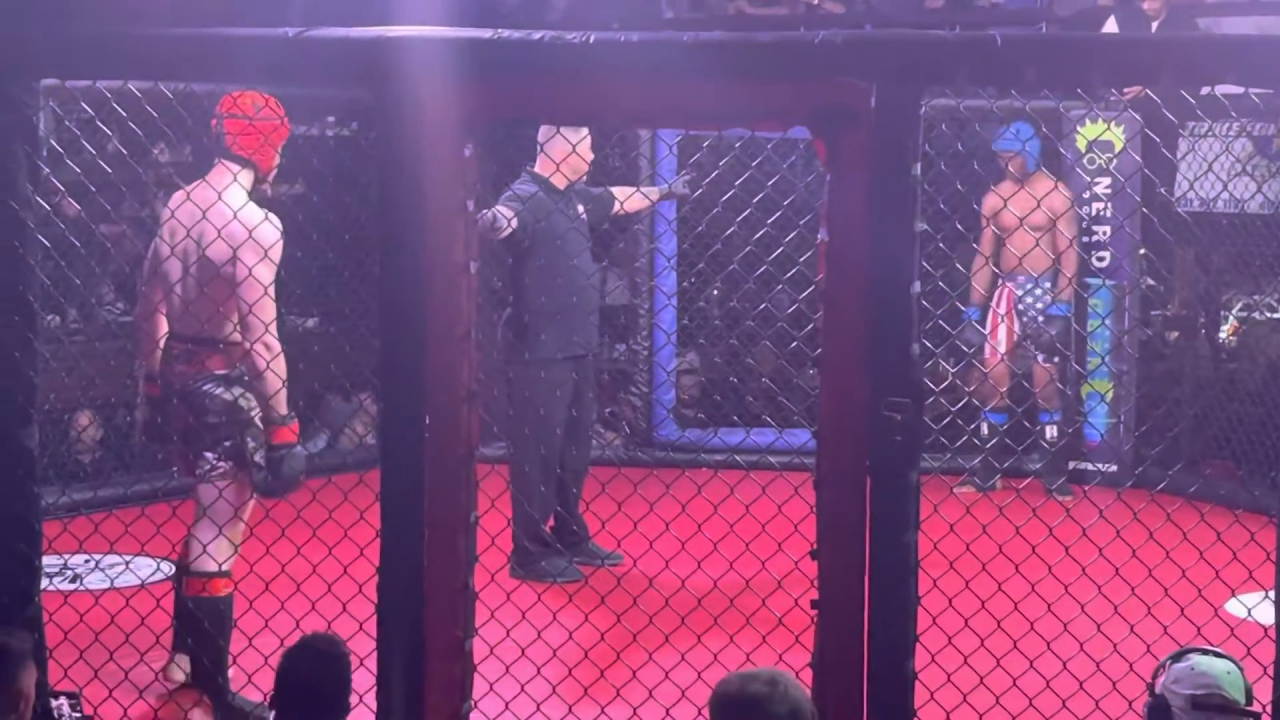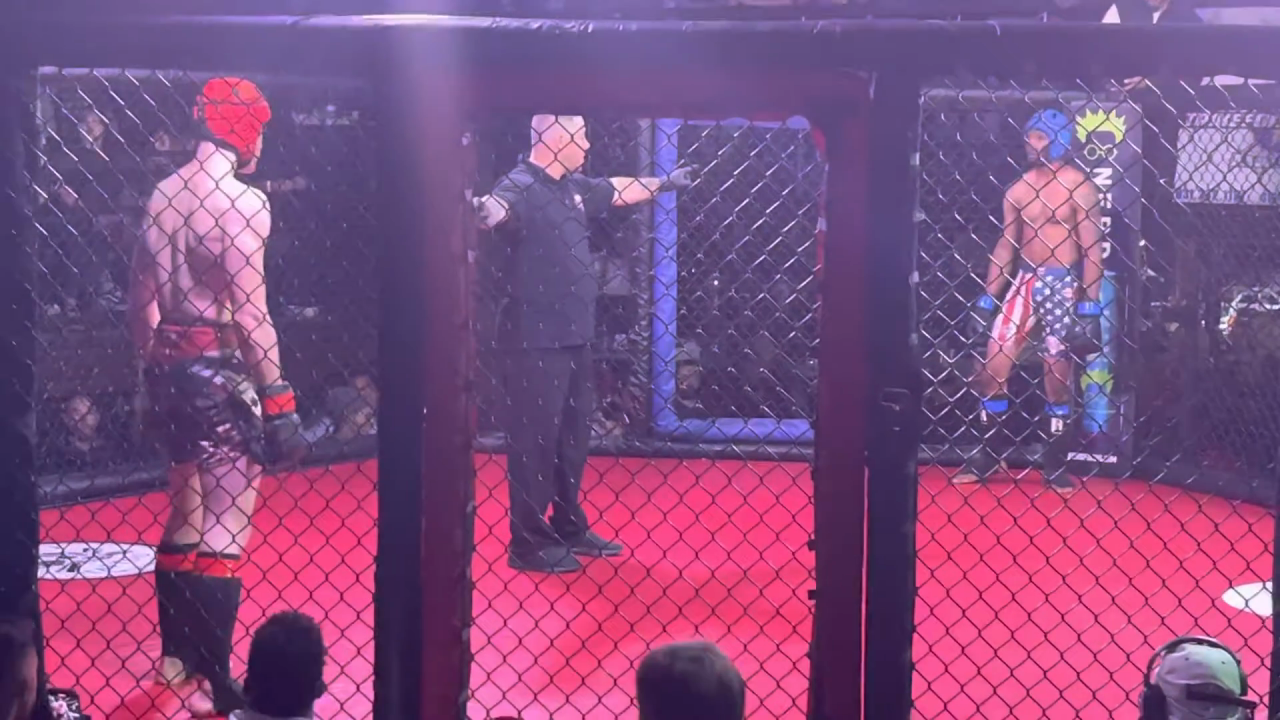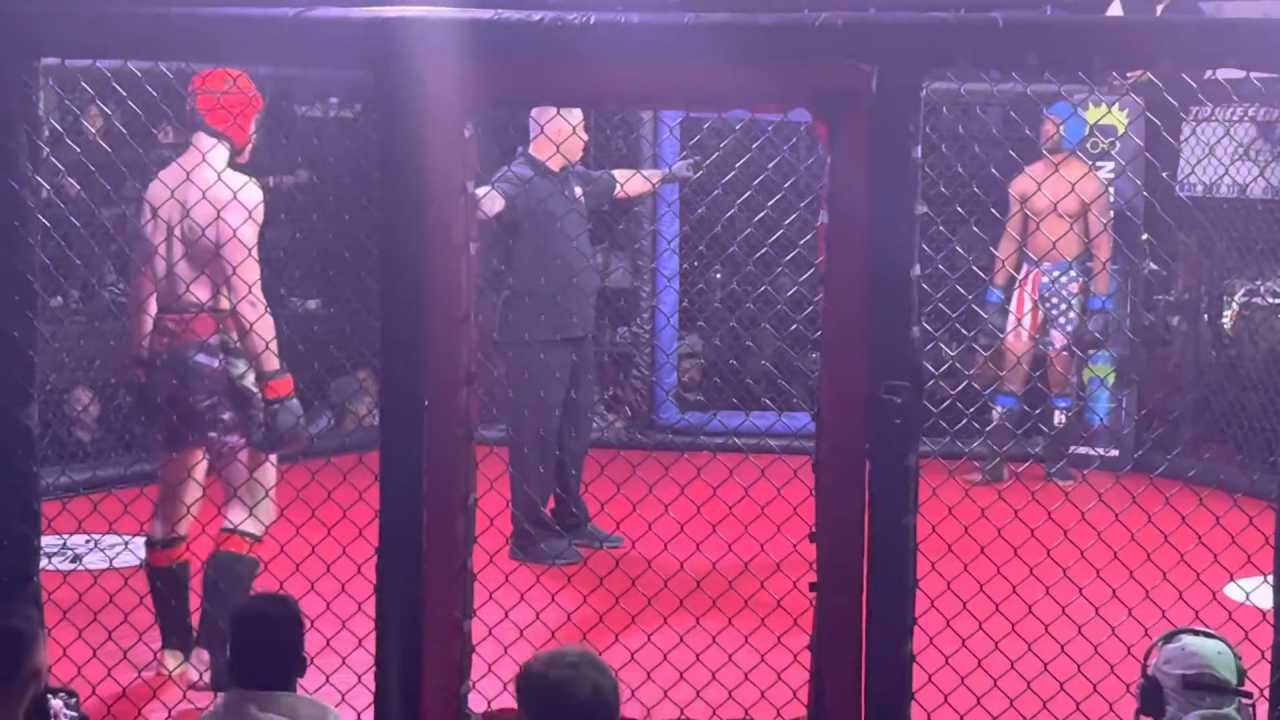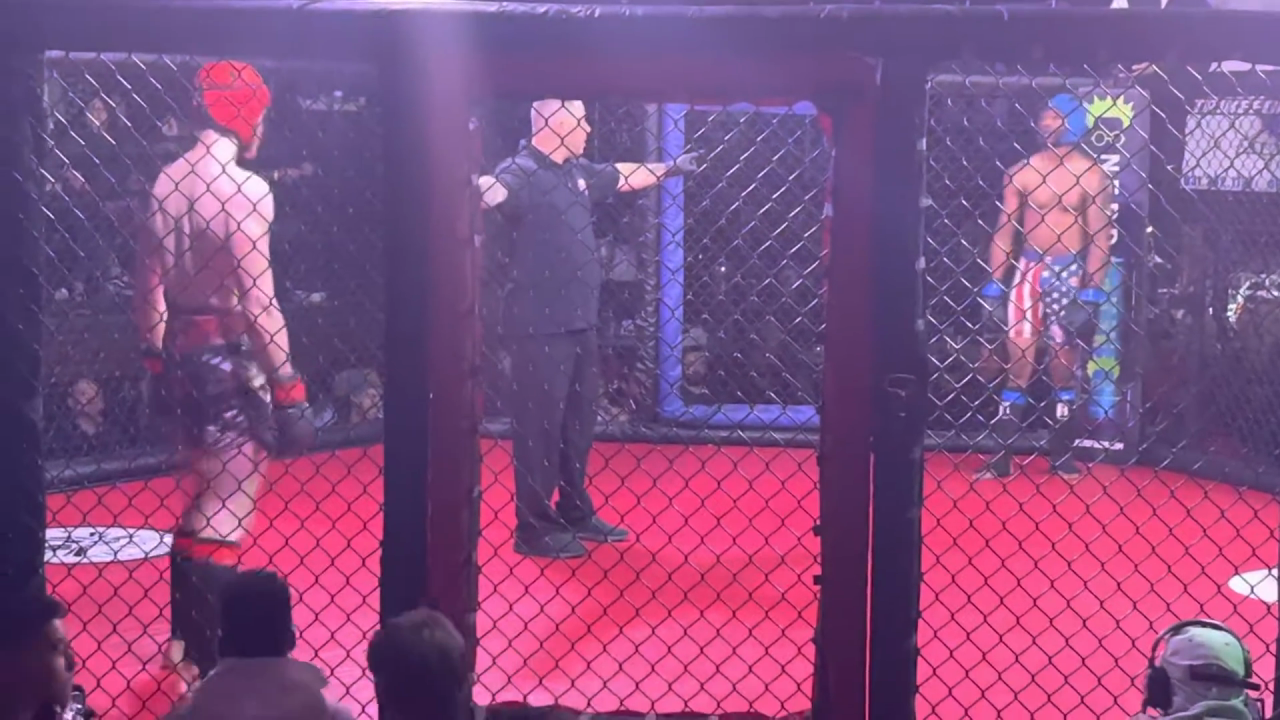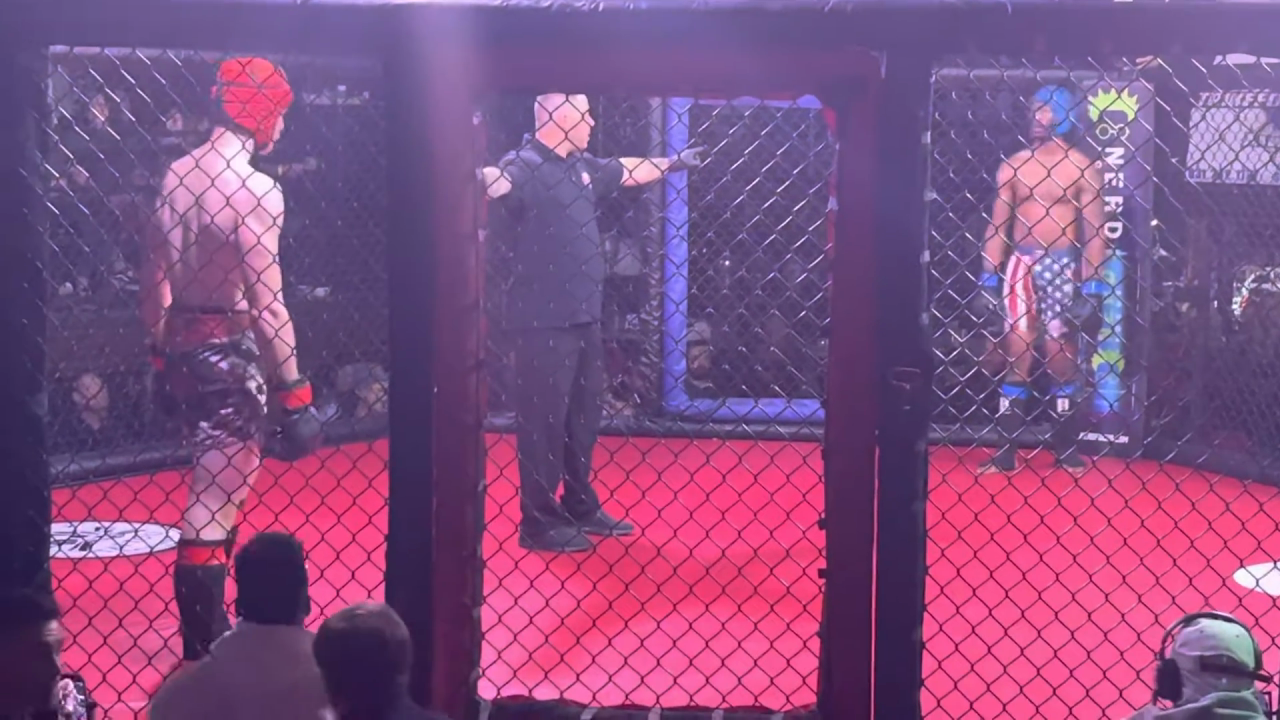
dt=0.3s
person 1, frame 1
left shoulder: (178, 204)
right shoulder: (255, 224)
left elbow: (150, 306)
right elbow: (260, 340)
left wrist: (153, 383)
right wrist: (282, 430)
left hip: (179, 373)
right hip: (224, 381)
left knee: (209, 523)
right knee: (219, 537)
left ankle: (185, 653)
person 1, frame 2
left shoulder: (164, 193)
right shoulder: (242, 201)
left elbow: (142, 294)
right elbow: (251, 314)
right wrist: (279, 402)
left hip: (169, 362)
right hip: (215, 366)
left knee: (188, 505)
right knee: (229, 521)
left ankle: (177, 652)
person 1, frame 3
left shoulder: (161, 184)
right shoulder: (237, 189)
left elbow: (142, 288)
right elbow: (247, 301)
left wrist: (146, 364)
right wrist: (277, 387)
left hip: (166, 352)
right hip: (214, 354)
left knee: (175, 501)
right knee: (253, 500)
left ankle: (175, 643)
right ankle: (212, 651)
person 1, frame 4
left shoulder: (168, 180)
right shoulder: (245, 190)
left elbow: (148, 283)
right elbow: (259, 305)
left wrist: (157, 357)
right wrist: (289, 390)
left hip: (183, 350)
right hip: (227, 353)
left knee: (207, 498)
right knee: (228, 511)
left ankle: (187, 636)
right ankle: (205, 661)
person 1, frame 5
left shoulder: (178, 173)
right shoulder: (255, 190)
left elbow: (154, 277)
right elbow: (267, 308)
left wrist: (161, 352)
right wrist: (295, 396)
left hip: (183, 345)
right hip: (229, 352)
left knee: (217, 495)
right knee: (213, 508)
left ankle: (204, 634)
right ankle: (203, 657)
person 2, frame 1
left shoulder: (575, 196)
right shoulder: (525, 196)
left elbow: (617, 199)
right elbow: (506, 217)
left wrist: (664, 192)
right wrist: (490, 223)
left hip: (577, 346)
right hip: (540, 352)
left knee: (574, 447)
right knee: (539, 450)
left ankle: (570, 537)
right ankle: (530, 552)
person 2, frame 2
left shoulder: (574, 186)
right shoulder: (520, 186)
left elbow: (618, 190)
right elbow: (497, 207)
left wrist: (665, 183)
right wrist: (483, 211)
left hip: (574, 337)
right hip: (536, 342)
left knee: (572, 438)
right knee: (535, 441)
left ankle: (569, 528)
right ankle: (529, 542)
person 2, frame 3
left shoulder: (575, 178)
right shoulder: (519, 178)
left elbow: (620, 183)
right elbow: (493, 200)
left wrist: (666, 175)
right wrist: (475, 201)
left hip: (575, 329)
right hip: (535, 334)
left knee: (574, 430)
right knee: (537, 433)
left ankle: (570, 520)
right ankle: (530, 534)
person 2, frame 4
left shoulder: (578, 171)
right shoulder: (521, 171)
left elbow: (622, 176)
right elbow: (494, 191)
left wrist: (670, 168)
right wrist: (477, 190)
left hip: (580, 322)
right hip: (539, 327)
left knee: (578, 422)
right knee: (540, 427)
left ankle: (575, 513)
right ankle: (534, 528)
person 2, frame 5
left shoulder: (583, 165)
right shoulder: (525, 164)
left elbow: (626, 171)
right elbow: (499, 182)
left wrist: (674, 163)
right wrist: (482, 179)
left hip: (585, 315)
right hip: (543, 321)
left knee: (584, 416)
right knee: (545, 420)
left ankle: (580, 508)
right ankle: (539, 522)
person 3, frame 1
left shoulder: (1057, 195)
right shoulder: (994, 198)
left elbow: (1069, 255)
right elbow: (983, 257)
left wrist: (1060, 311)
right wrist: (973, 312)
left hip: (1042, 292)
right hip: (1004, 291)
left knee: (1046, 382)
right knee: (993, 381)
left ankle: (1054, 472)
right ankle: (988, 469)
person 3, frame 2
left shoulder: (1080, 188)
right shoulder: (1018, 189)
left elbow: (1093, 251)
right elbow: (1004, 248)
left wrist: (1089, 310)
right wrist: (986, 301)
left hip: (1062, 286)
right hip: (1023, 282)
left knee: (1057, 376)
right knee: (993, 367)
left ankle: (1054, 465)
right ankle: (988, 457)
person 3, frame 3
left shoulder: (1089, 182)
right shoulder: (1023, 180)
left elbow: (1102, 245)
right elbow: (1010, 239)
left wrist: (1100, 304)
right wrist: (995, 295)
left hip: (1068, 280)
right hip: (1029, 277)
left knee: (1061, 370)
right knee: (1011, 364)
left ankle: (1056, 458)
right ankle: (994, 459)
person 3, frame 4
left shoulder: (1090, 174)
right shoulder: (1019, 173)
left elbow: (1099, 239)
right elbow: (1004, 232)
left wrist: (1089, 295)
right wrist: (992, 287)
left hip: (1067, 273)
right hip: (1027, 270)
left knee: (1064, 363)
right knee: (1017, 361)
left ankle: (1062, 453)
right ankle: (1002, 456)
person 3, frame 5
left shoulder: (1081, 167)
right shoulder: (1012, 166)
left elbow: (1094, 230)
right elbow: (997, 226)
left wrist: (1091, 288)
right wrist: (988, 281)
left hip: (1061, 267)
right hip: (1019, 265)
left knee: (1062, 356)
right knee: (1015, 356)
left ankle: (1066, 446)
right ankle: (1006, 449)
